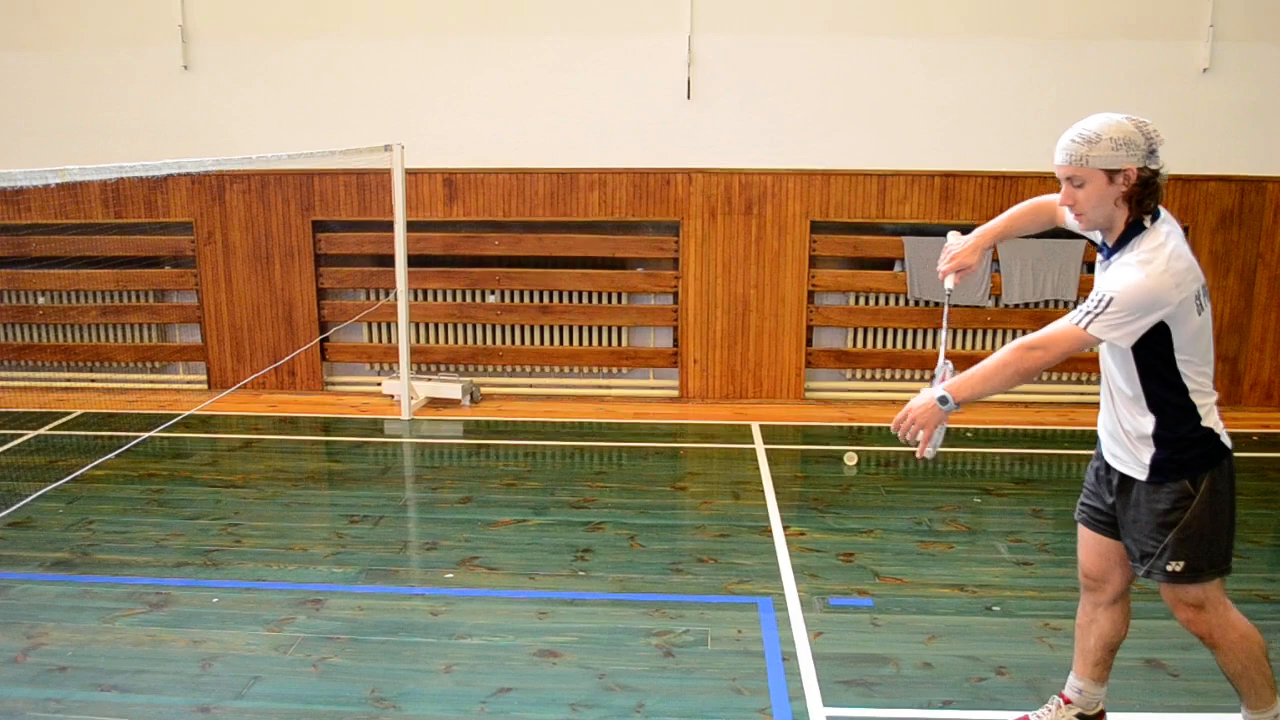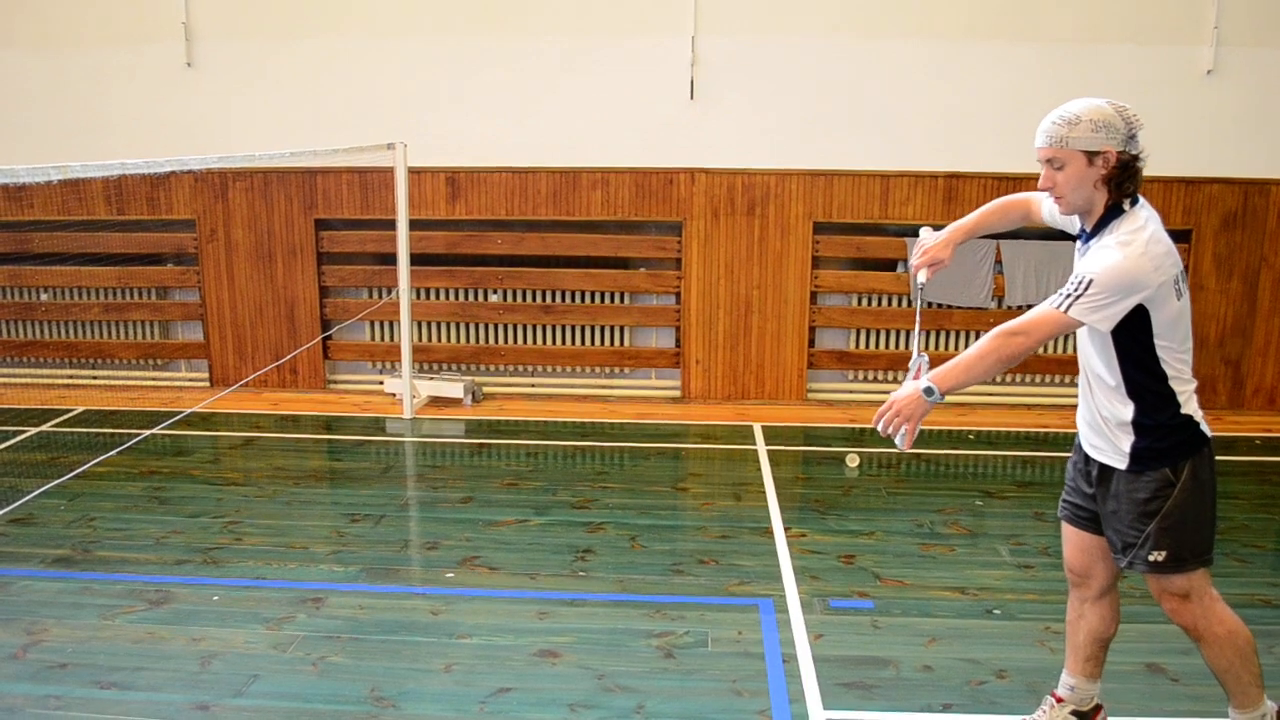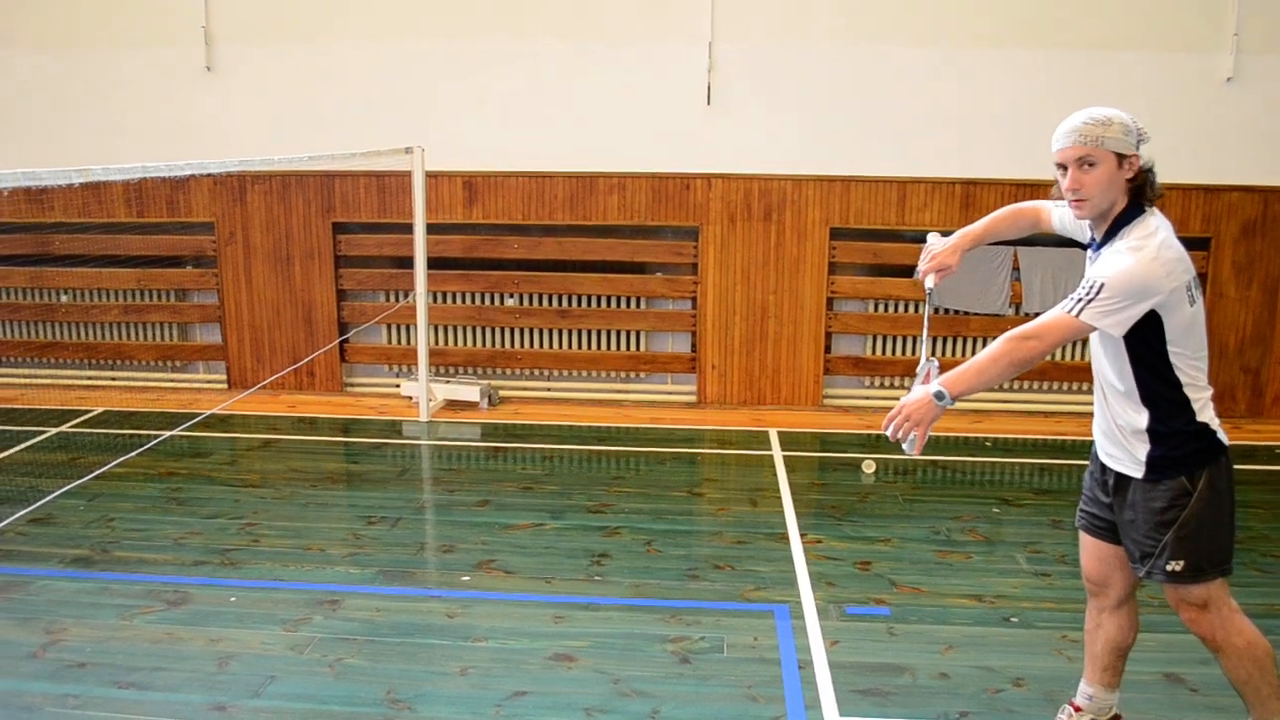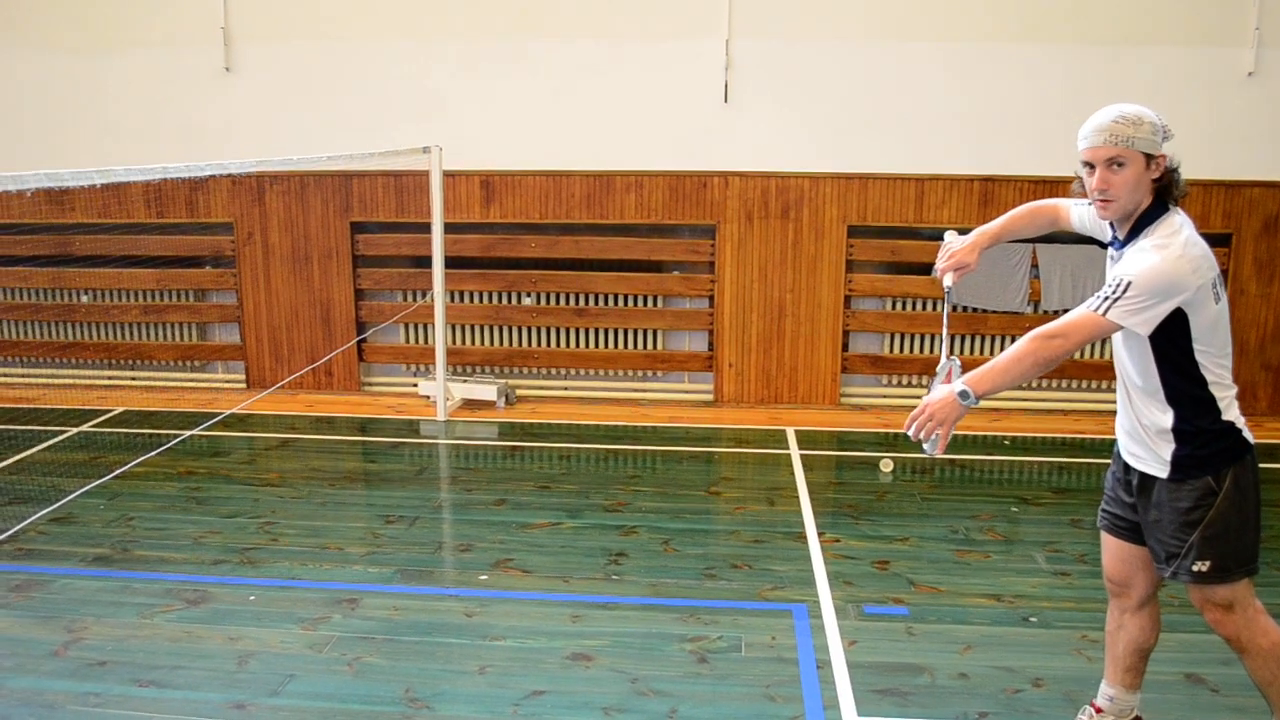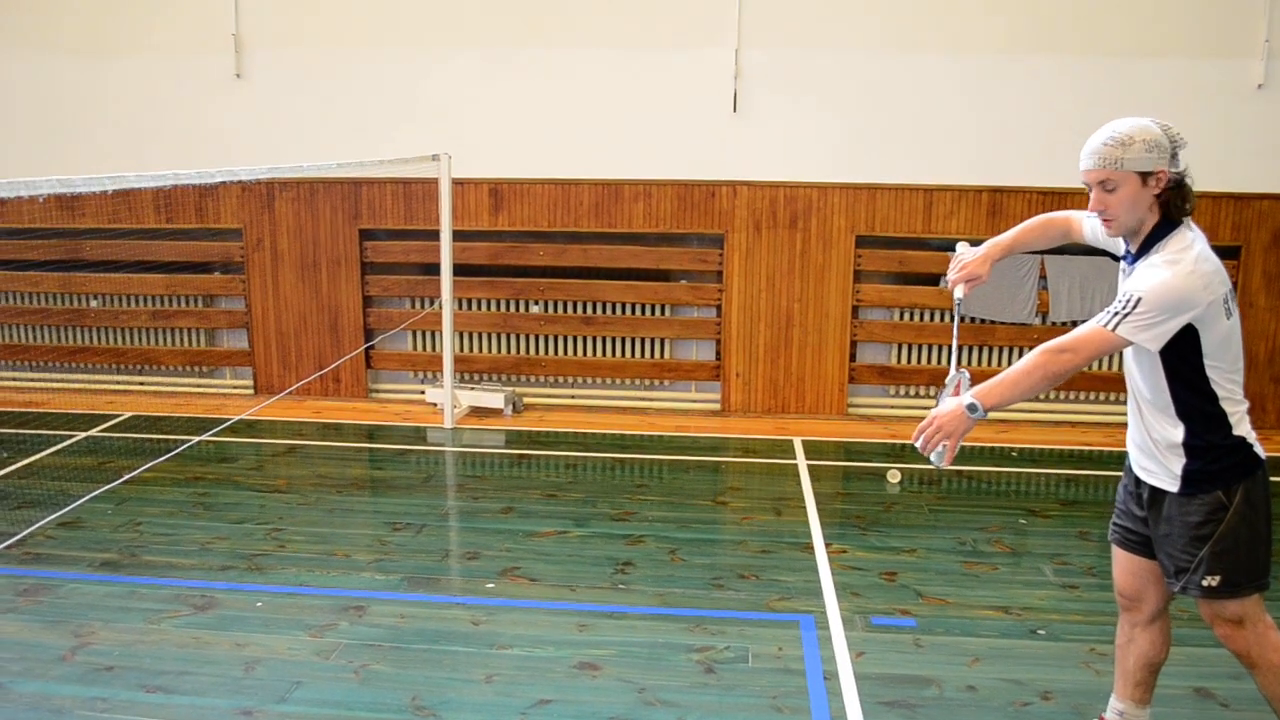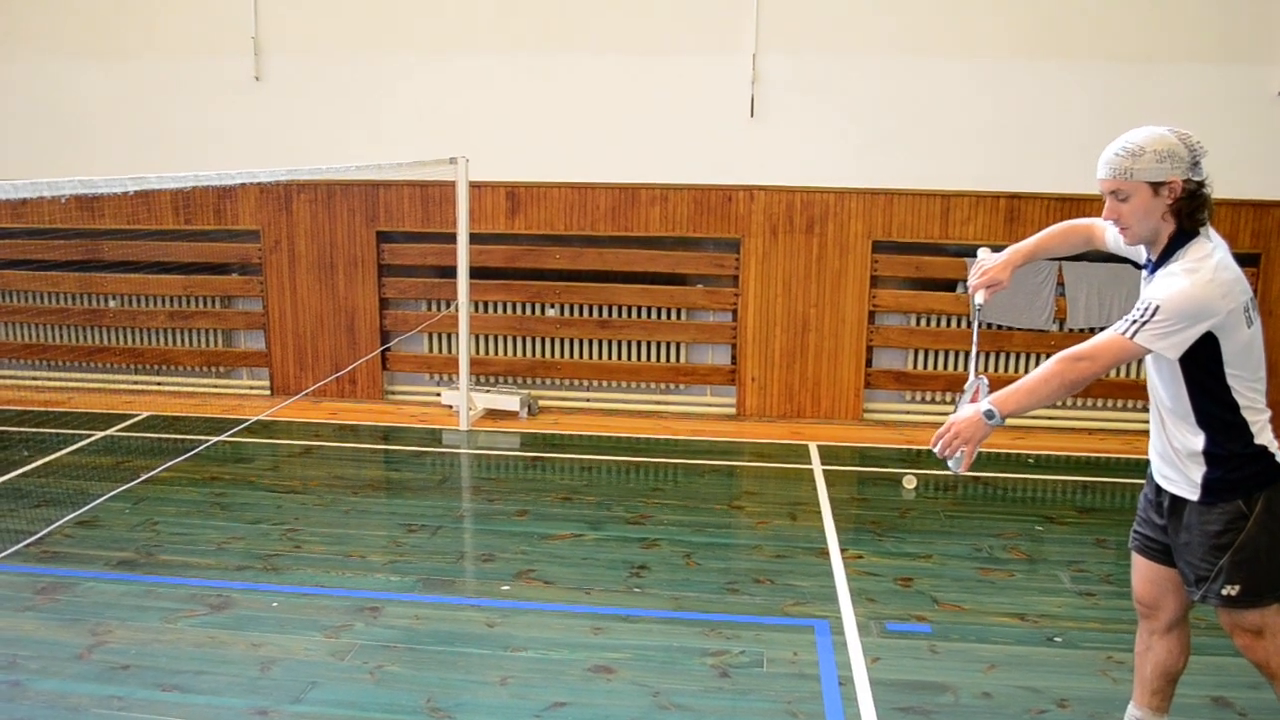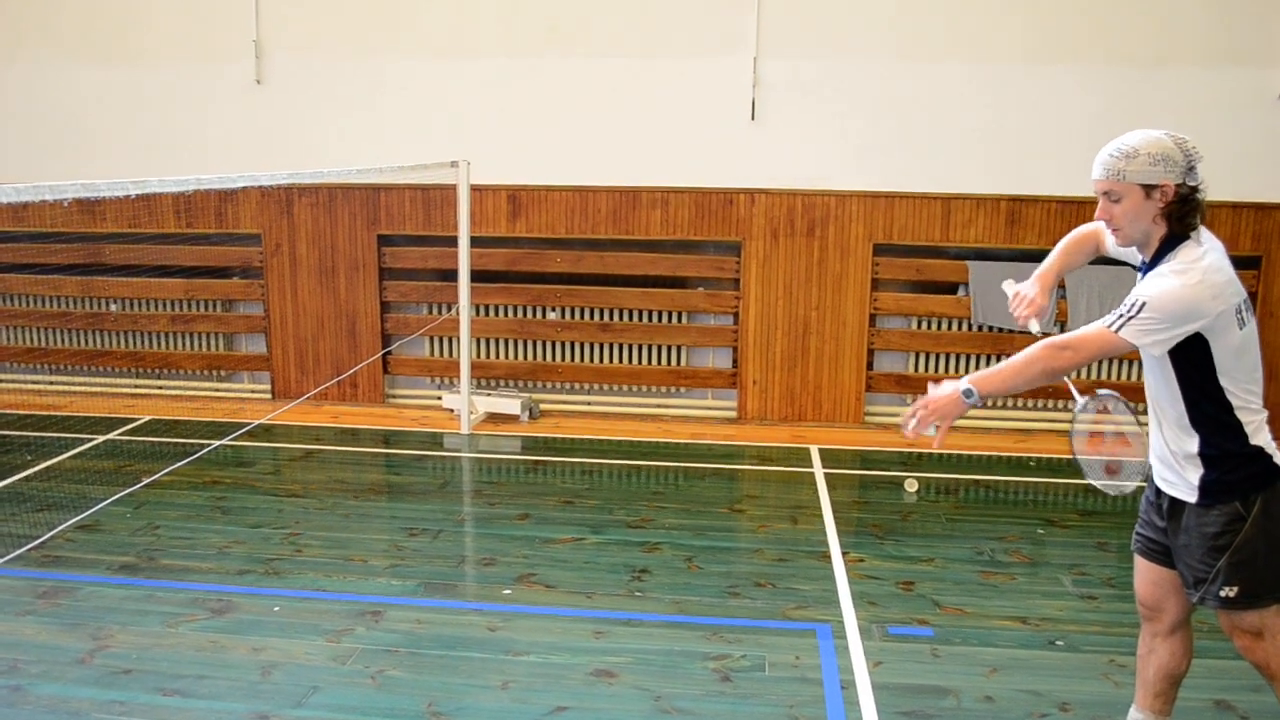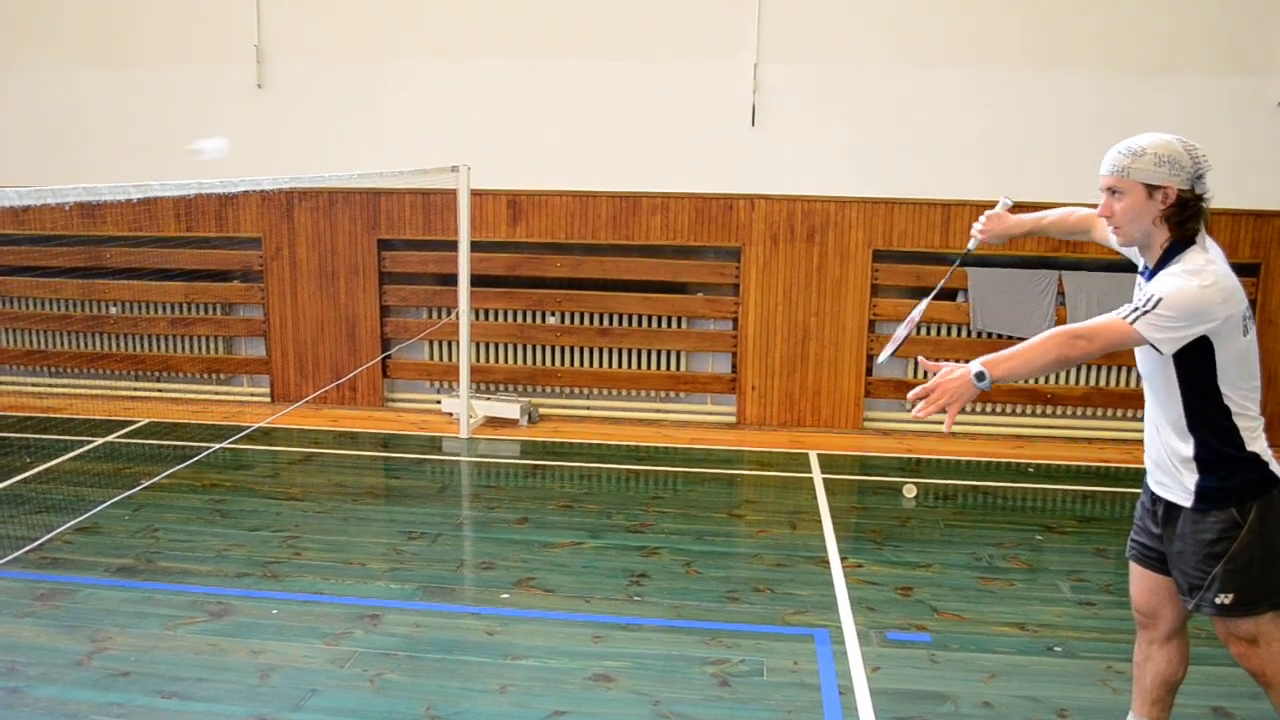
dt=0.4s
person 1, frame 1
left shoulder: (1150, 271)
right shoulder: (1125, 218)
left elbow: (1038, 352)
right elbow: (1047, 209)
left wrist: (946, 397)
right wrist: (979, 239)
left hip: (1175, 466)
right hip: (1119, 452)
left knee: (1198, 608)
right knee: (1100, 582)
person 1, frame 2
left shoulder: (1129, 254)
right shoulder: (1101, 208)
left elbow: (1021, 337)
right elbow: (1021, 205)
left wrist: (930, 388)
right wrist: (952, 234)
left hip: (1155, 457)
right hip: (1098, 444)
left knee: (1184, 600)
right knee: (1087, 578)
person 1, frame 3
left shoulder: (1141, 259)
right shoulder: (1105, 218)
left elbow: (1033, 341)
right elbow: (1030, 213)
left wrist: (940, 393)
right wrist: (961, 240)
left hip: (1173, 465)
right hip: (1115, 453)
left knee: (1204, 610)
right knee: (1105, 587)
person 1, frame 4
left shoulder: (1165, 257)
right shoulder: (1125, 218)
left elbow: (1056, 342)
right elbow: (1048, 211)
left wrist: (963, 392)
right wrist: (978, 238)
left hip: (1196, 464)
right hip: (1138, 453)
left knee: (1227, 610)
right knee: (1127, 587)
person 1, frame 5
left shoulder: (1175, 273)
right shoulder: (1141, 232)
left elbow: (1066, 356)
right elbow: (1061, 224)
left wrist: (971, 405)
right wrist: (990, 250)
left hip: (1207, 479)
right hip: (1150, 468)
right knee: (1137, 602)
person 1, frame 6
left shoulder: (1196, 282)
right shoulder: (1165, 239)
left elbow: (1084, 364)
right elbow: (1084, 231)
left wrist: (989, 412)
right wrist: (1011, 257)
left hip: (1228, 487)
right hip: (1171, 476)
right knee: (1156, 609)
person 1, frame 7
left shoulder: (1188, 282)
right shoulder: (1166, 241)
left elbow: (1069, 353)
right elbow: (1089, 238)
left wrist: (966, 390)
right wrist: (1041, 283)
left hip: (1228, 489)
right hip: (1174, 479)
right knee: (1159, 611)
person 1, frame 8
left shoulder: (1196, 284)
right shoulder: (1163, 246)
left elbow: (1080, 343)
right elbow: (1089, 223)
left wrist: (978, 373)
right wrist: (1018, 223)
left hip: (1224, 497)
right hip: (1168, 486)
right knee: (1155, 619)
